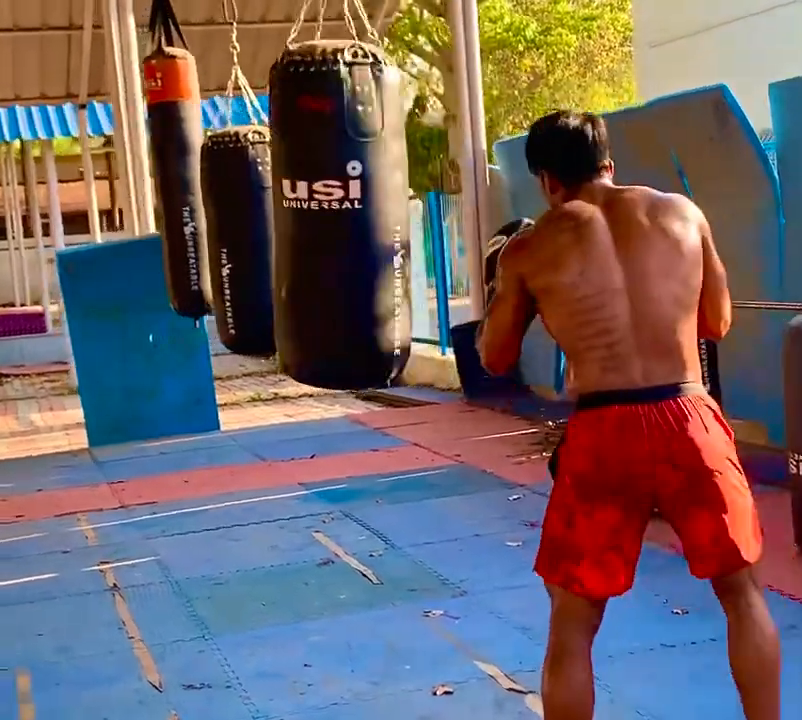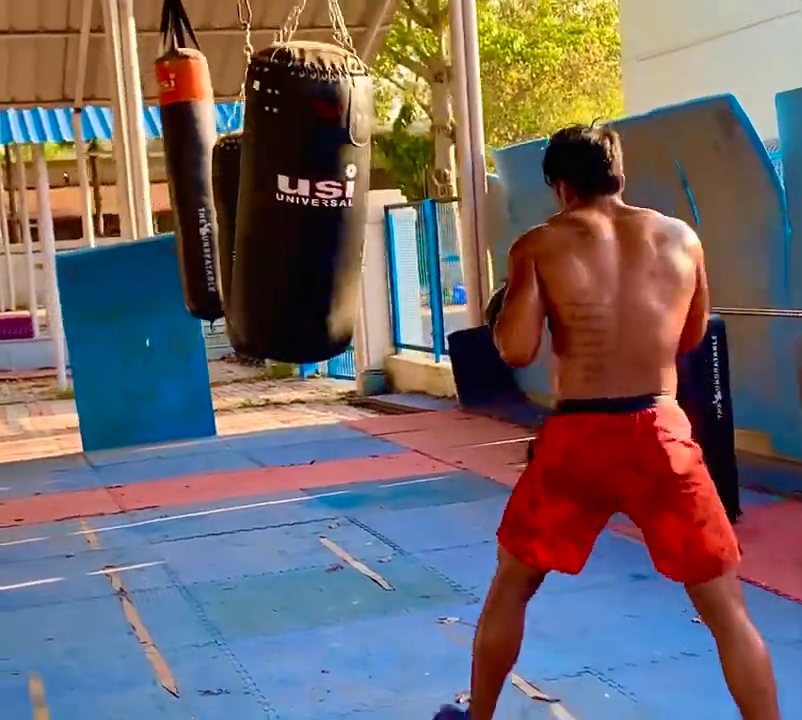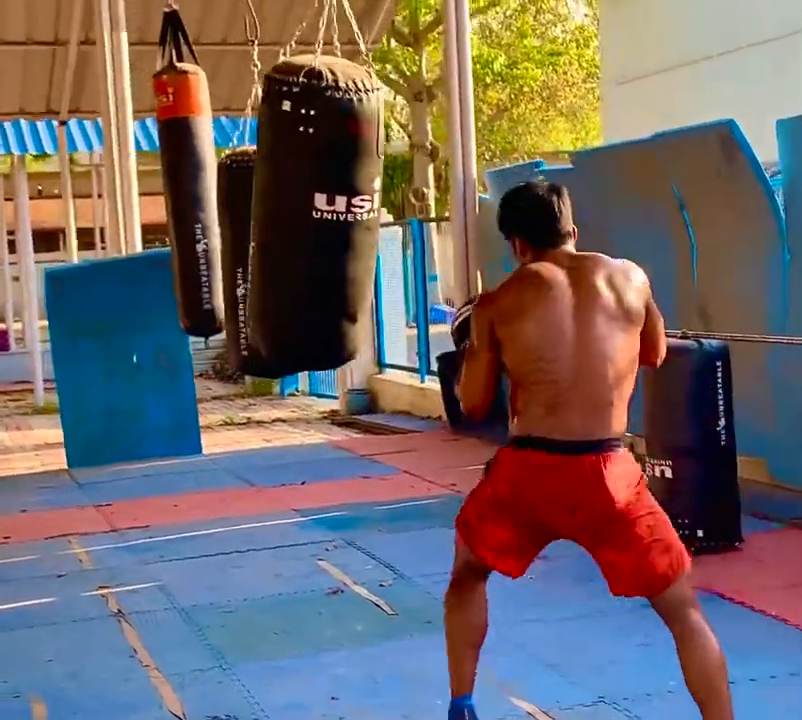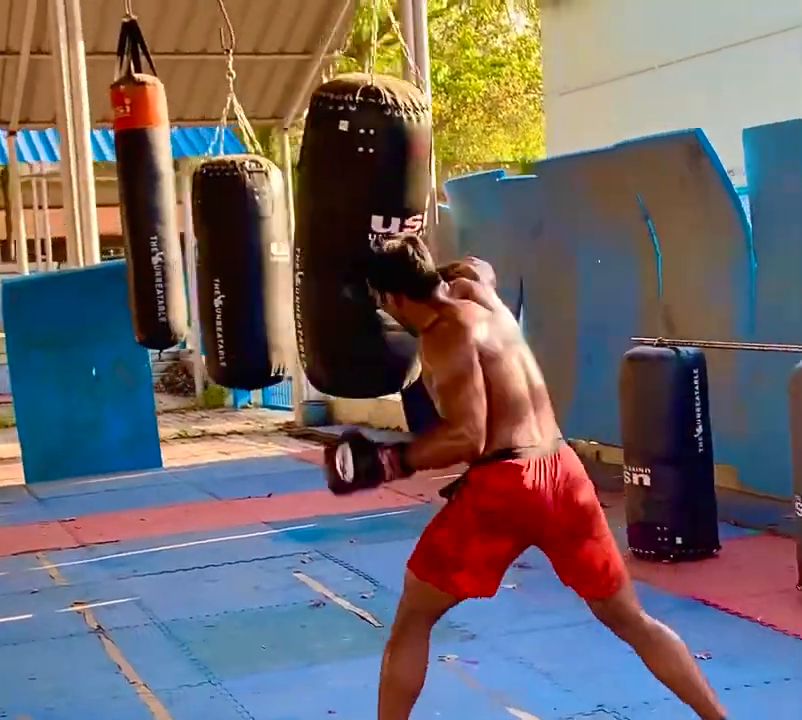
dt=0.4s
person 1, frame 1
left shoulder: (530, 249)
right shoulder: (682, 213)
left elbow: (495, 360)
right elbow: (717, 322)
left wrist: (503, 279)
left hip: (604, 435)
right hip: (690, 424)
left knee: (572, 629)
right knee: (742, 595)
person 1, frame 2
left shoulder: (538, 247)
right shoulder: (681, 240)
left elbow: (518, 350)
left wrist: (500, 316)
left hip: (574, 440)
right hip: (658, 438)
left knee: (510, 586)
right knee: (725, 609)
person 1, frame 3
left shoulder: (498, 304)
right shoulder: (629, 280)
left elbow: (473, 405)
right elbow: (656, 357)
left wrist: (473, 341)
left hip: (524, 473)
right hip: (606, 478)
left knee: (469, 573)
right knee: (683, 612)
person 1, frame 4
left shoulder: (444, 338)
right shoulder: (476, 283)
left elbow: (468, 438)
left wrist: (386, 461)
left hip: (500, 488)
right hip: (563, 478)
left knee: (411, 623)
right knee: (631, 619)
